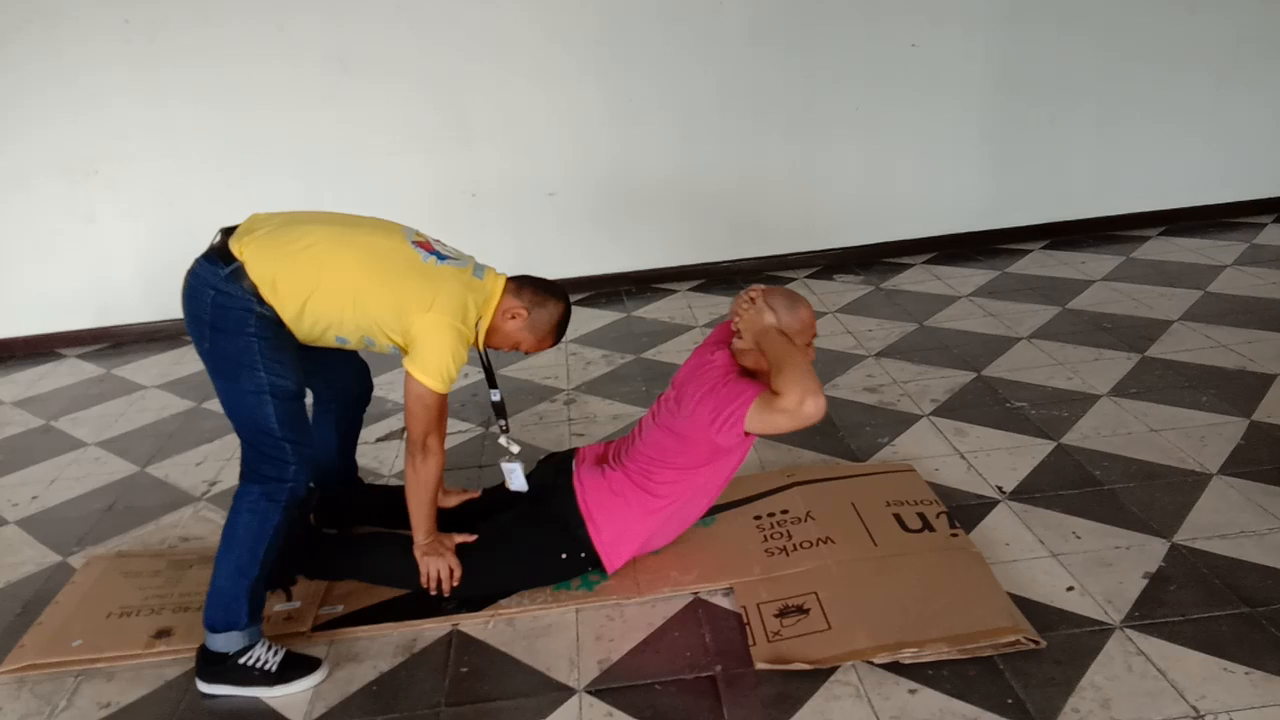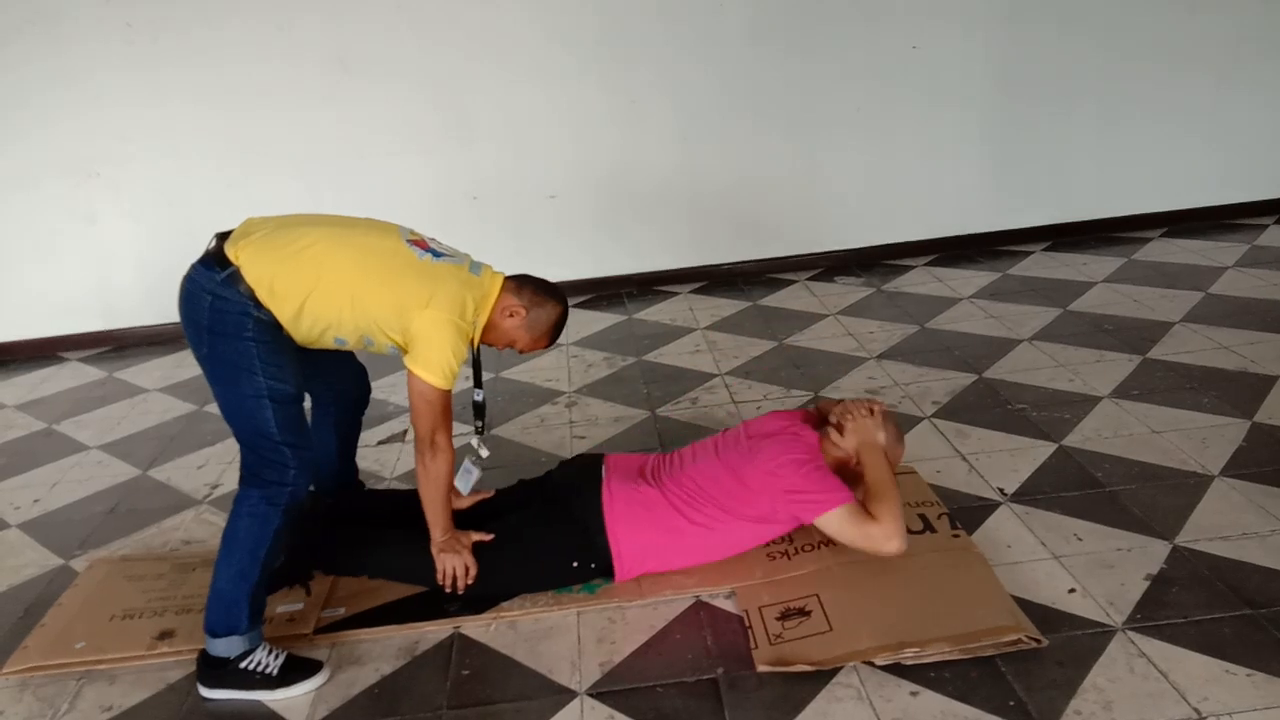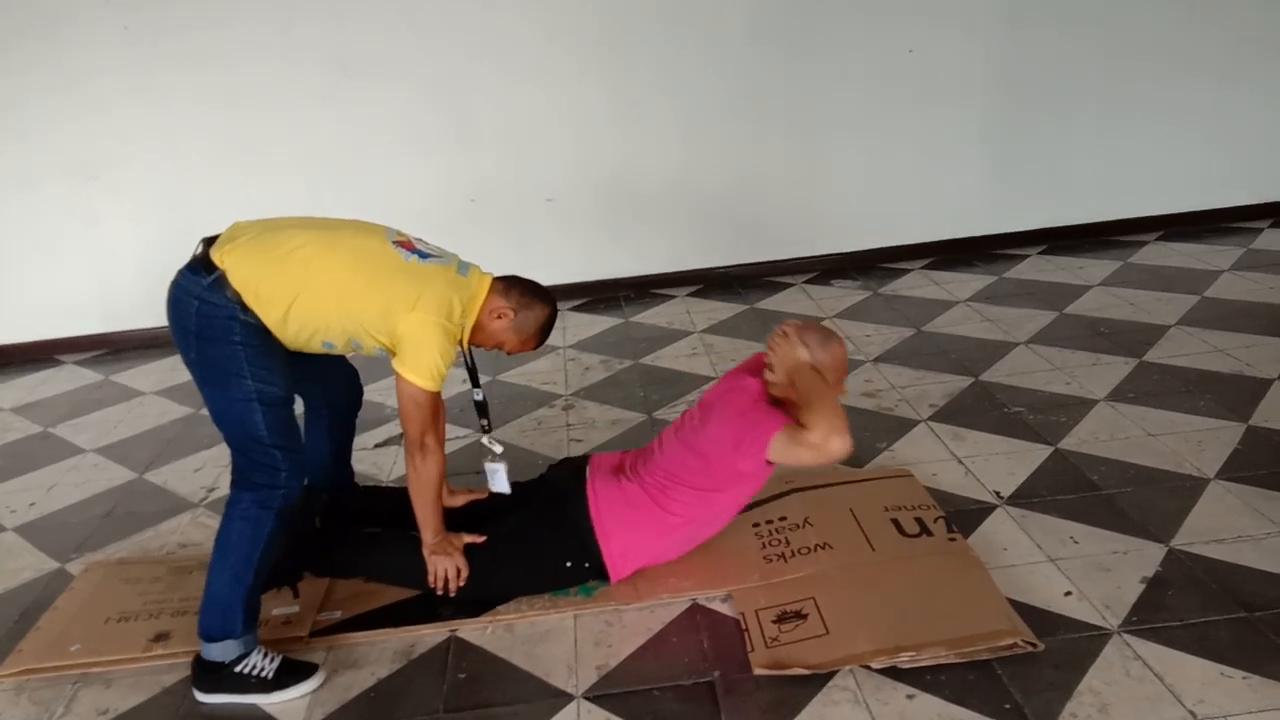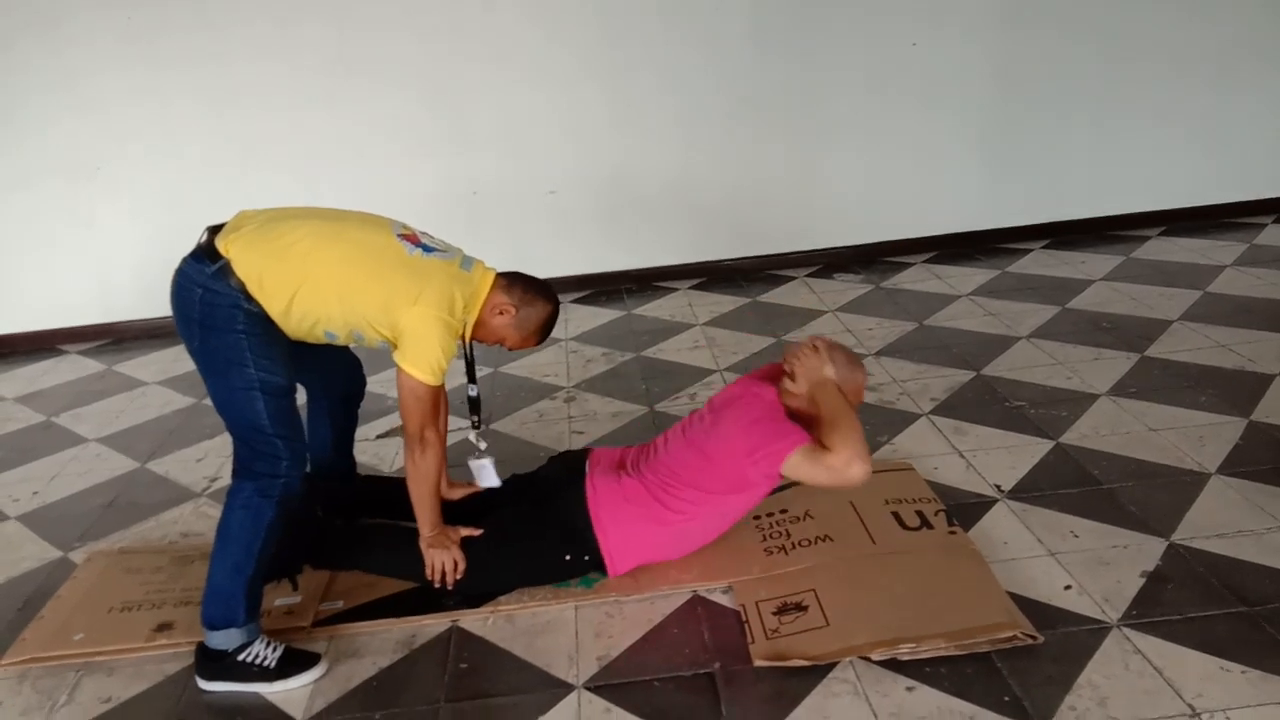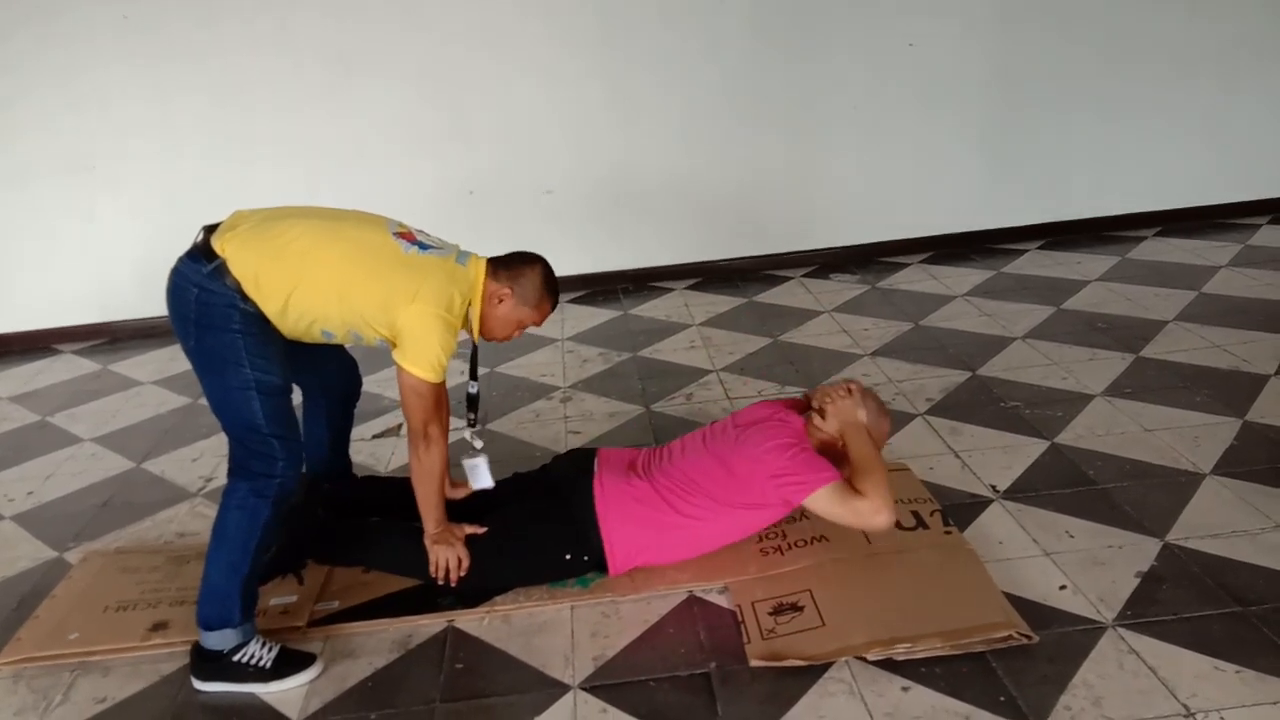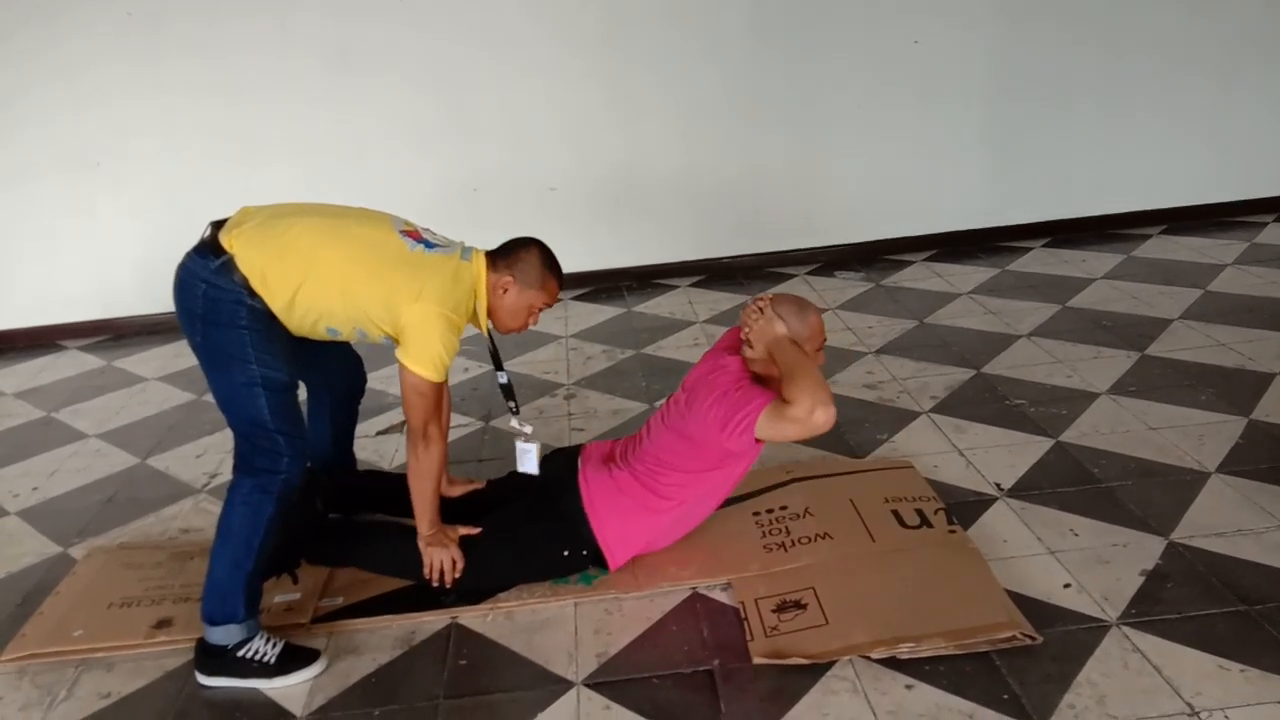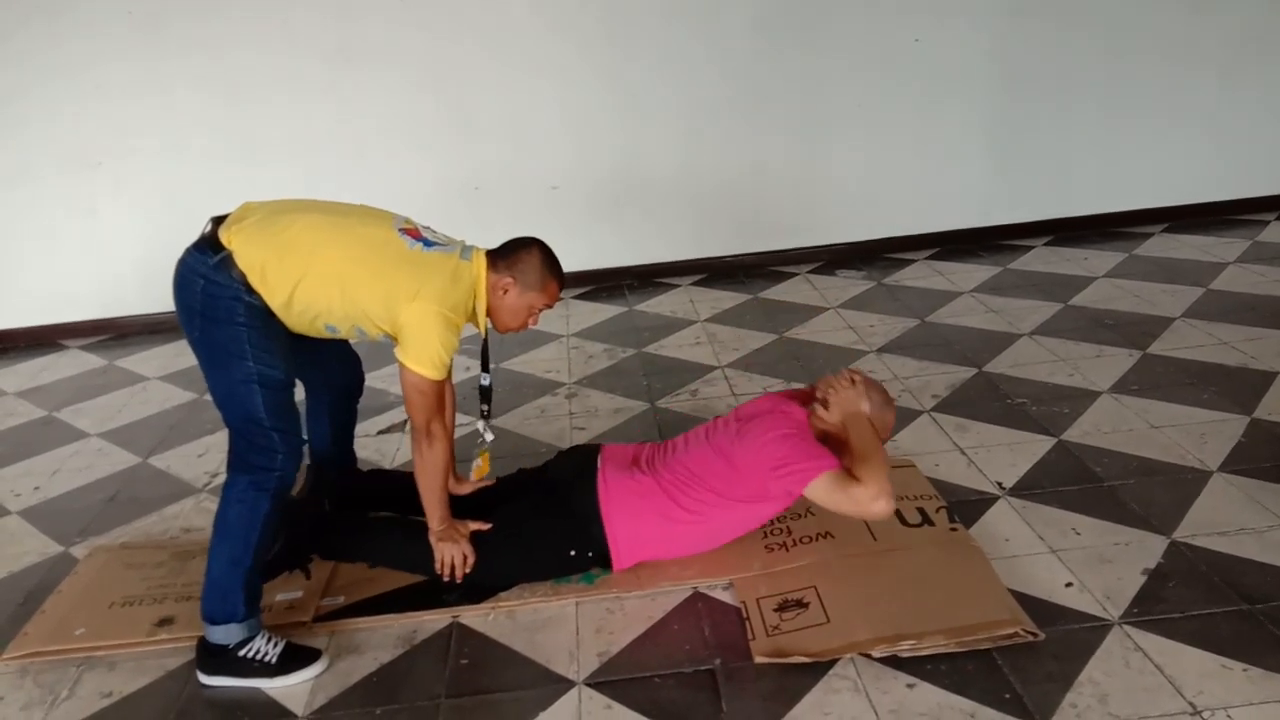
dt=0.4s
person 1, frame 1
left shoulder: (724, 346)
right shoulder: (727, 394)
right elbow: (807, 404)
right wrist: (770, 330)
left hip: (572, 479)
right hip: (577, 533)
left knee: (445, 519)
left ankle: (322, 503)
right ankle: (296, 552)
person 1, frame 2
left shoulder: (797, 422)
right shoulder: (801, 470)
right elbow: (888, 536)
left wrist: (841, 419)
right wrist: (870, 449)
left hip: (595, 482)
right hip: (593, 539)
left knee: (457, 521)
left ankle: (322, 512)
right ankle: (309, 547)
person 1, frame 3
left shoulder: (751, 377)
right shoulder: (753, 421)
left elbow: (780, 362)
right elbow: (832, 440)
right wrist: (804, 366)
left hip: (582, 485)
right hip: (583, 540)
left knee: (455, 522)
right knee: (452, 573)
left ankle: (323, 508)
right ankle: (300, 548)
person 1, frame 4
left shoulder: (763, 385)
right shoulder: (768, 429)
left elbow: (791, 373)
right elbow: (852, 464)
right wrist: (823, 384)
left hip: (585, 479)
right hip: (585, 537)
left knee: (456, 512)
left ankle: (323, 500)
right ankle: (305, 541)
person 1, frame 5
left shoulder: (781, 414)
right shoulder: (789, 455)
left elbow: (811, 402)
right elbow: (877, 511)
left wrist: (828, 405)
right wrist: (856, 429)
left hip: (590, 477)
right hip: (588, 534)
left knee: (455, 511)
left ankle: (325, 501)
right ankle: (310, 535)
person 1, frame 6
left shoulder: (732, 352)
right shoulder: (738, 400)
left elbow: (756, 333)
right elbow: (818, 413)
right wrist: (780, 341)
left hip: (577, 473)
right hip: (580, 530)
left knee: (452, 509)
left ankle: (322, 497)
right ankle: (303, 537)
person 1, frame 7
left shoulder: (789, 404)
right shoulder: (793, 445)
left elbow: (818, 397)
right elbow: (876, 499)
left wrist: (840, 408)
right wrist: (856, 418)
left hip: (596, 474)
right hip: (594, 531)
left knee: (462, 506)
left ankle: (331, 496)
right ankle: (313, 532)
person 2, frame 1
left shoulder: (469, 283)
right shoulder: (447, 321)
left elbow: (432, 406)
right elbow: (424, 444)
left wrist: (436, 491)
right wrist: (426, 541)
left hip: (256, 266)
right hip: (232, 298)
left knee: (346, 384)
right knee: (282, 468)
right ankle: (229, 647)
person 2, frame 2
left shoulder: (466, 283)
right shoulder: (446, 318)
left elbow: (436, 402)
right elbow: (432, 441)
left wrist: (443, 492)
right wrist: (443, 538)
left hip: (250, 272)
right hip: (231, 304)
left knee: (344, 389)
right knee: (283, 471)
right ankle: (229, 651)
person 2, frame 3
left shoulder: (454, 283)
right shoulder: (433, 319)
left elbow: (428, 401)
right elbow: (422, 443)
left wrist: (441, 492)
right wrist: (434, 539)
left hip: (240, 276)
right hip: (218, 308)
left knee: (337, 392)
right knee: (275, 474)
right ankle: (224, 656)
person 2, frame 4
left shoulder: (458, 279)
right shoulder: (435, 314)
left elbow: (432, 393)
right elbow: (421, 436)
left wrist: (440, 483)
right wrist: (432, 534)
left hip: (248, 265)
right hip: (221, 296)
left knee: (339, 382)
right knee: (276, 463)
right ankle: (227, 644)
person 2, frame 5
left shoulder: (452, 273)
right shoulder: (433, 310)
left elbow: (433, 395)
right elbow: (425, 432)
left wrist: (441, 485)
right wrist: (436, 529)
left hip: (241, 265)
right hip: (216, 295)
left knee: (335, 382)
right knee: (272, 464)
right ankle: (222, 645)
person 2, frame 6
left shoulder: (456, 270)
right shoulder: (438, 306)
left elbow: (435, 389)
right elbow: (424, 433)
left wrist: (441, 482)
right wrist: (429, 532)
left hip: (249, 262)
right hip: (225, 291)
left knee: (340, 379)
right knee: (277, 459)
right ankle: (227, 639)
person 2, frame 7
left shoulder: (456, 268)
right shoulder: (436, 305)
left elbow: (439, 384)
right elbow: (427, 428)
left wrist: (449, 478)
right wrist: (440, 527)
left hip: (250, 258)
right hip: (223, 286)
left knee: (338, 378)
right knee: (270, 457)
right ankle: (227, 639)
